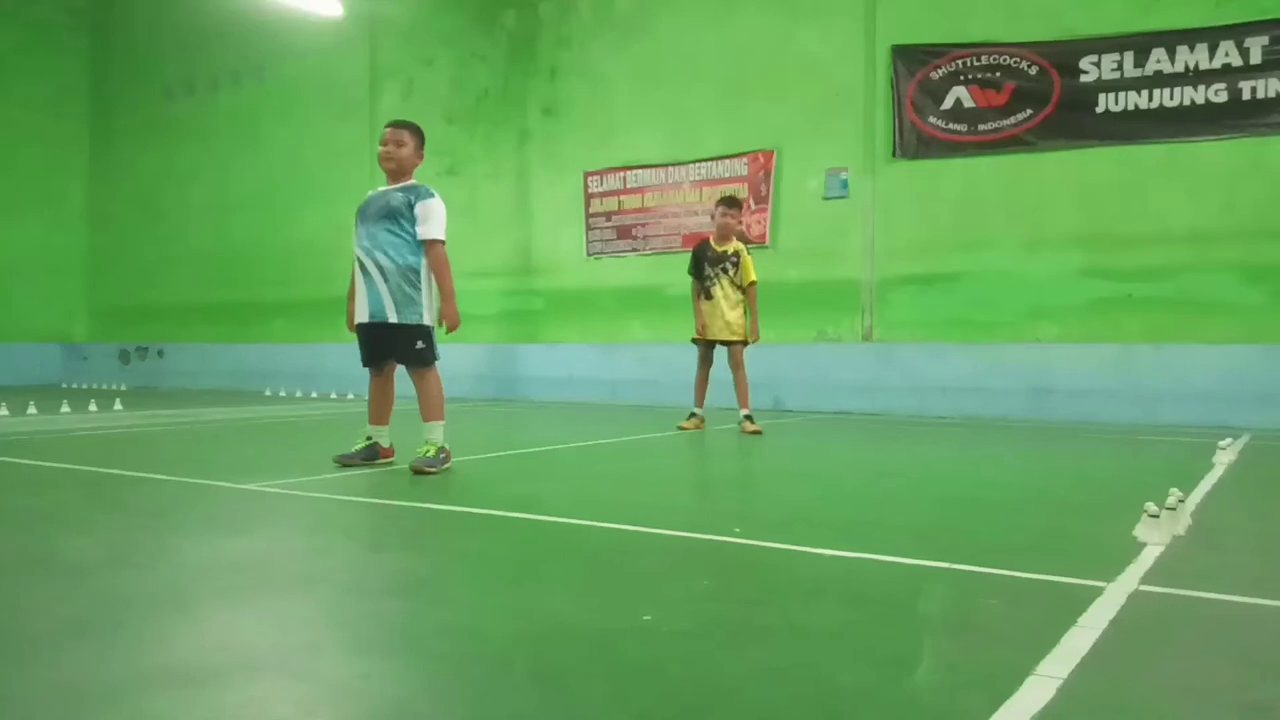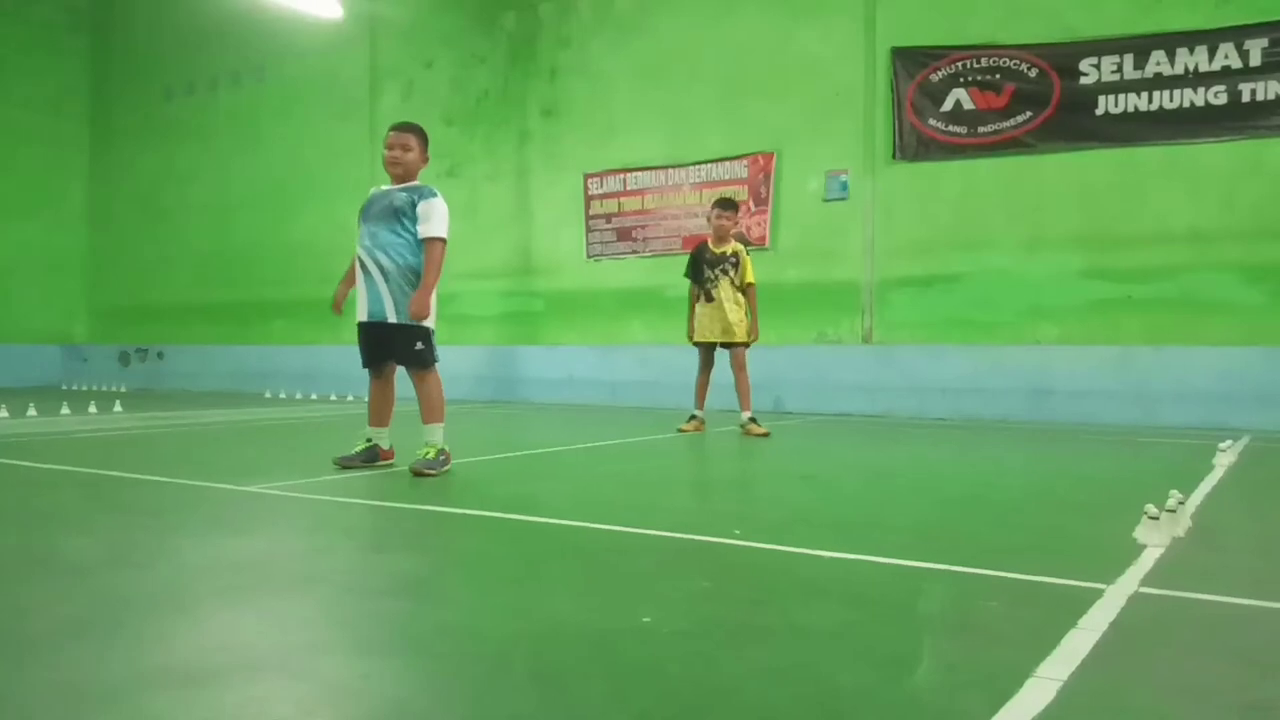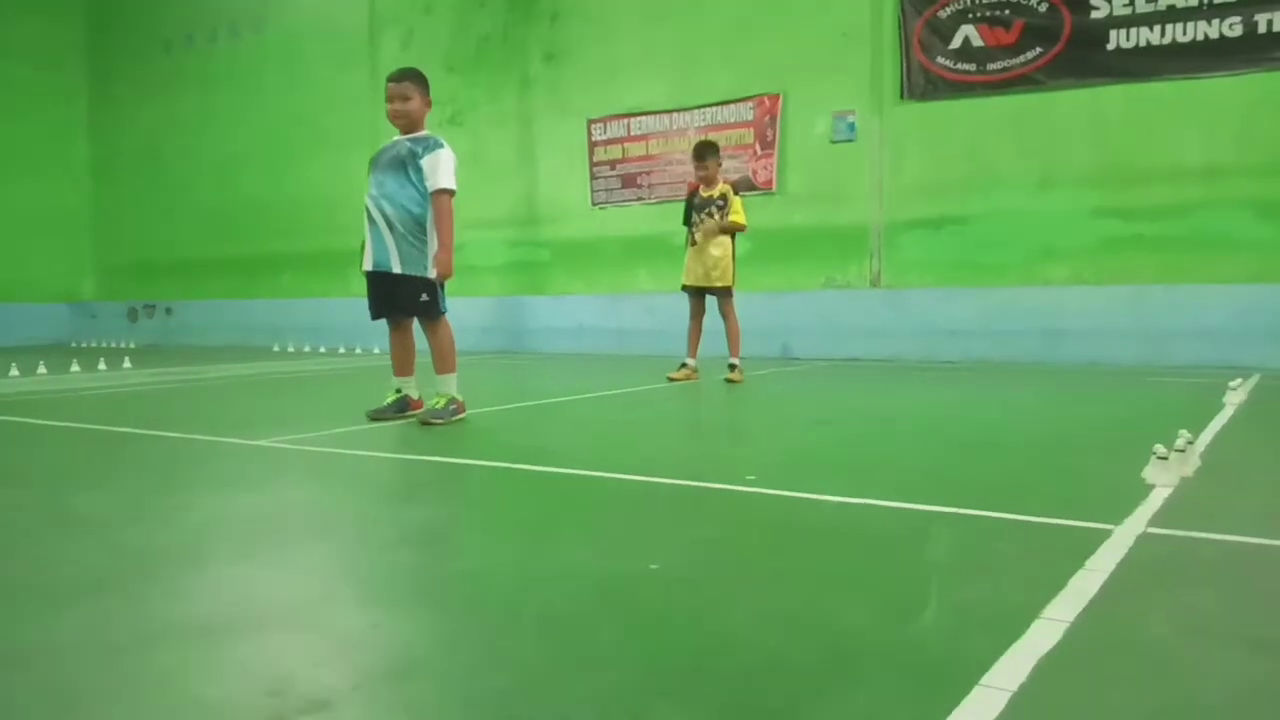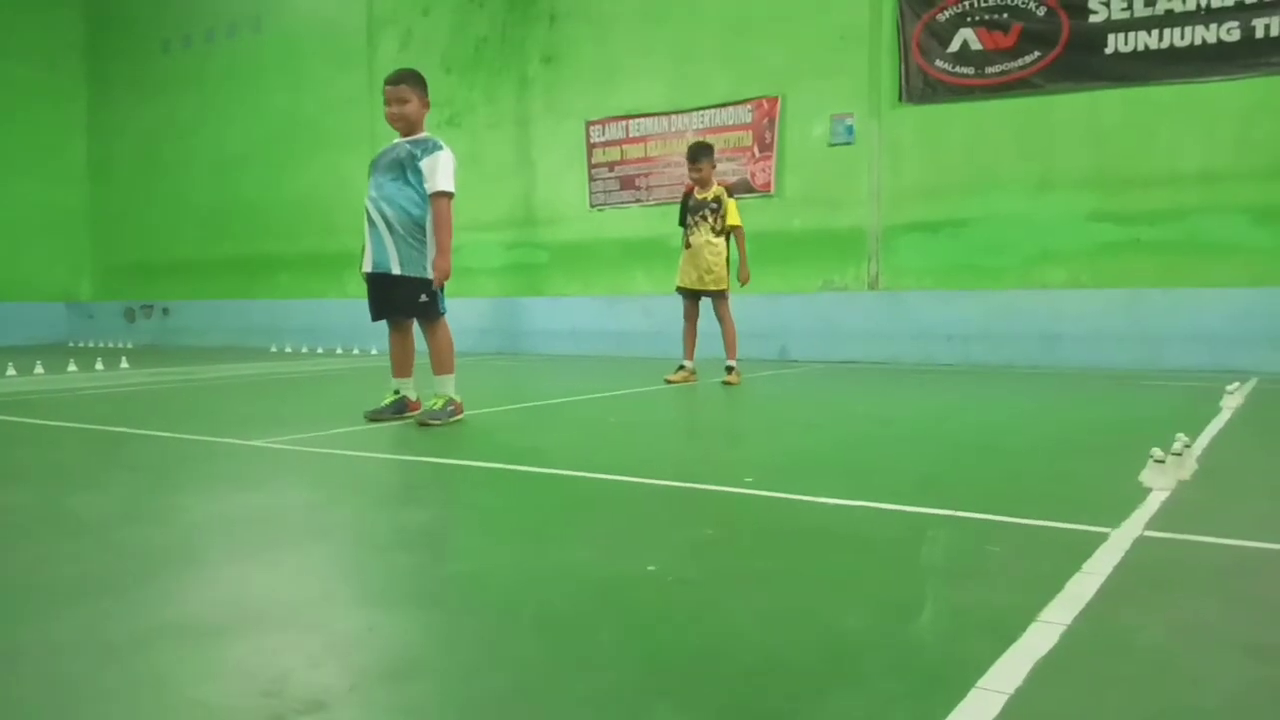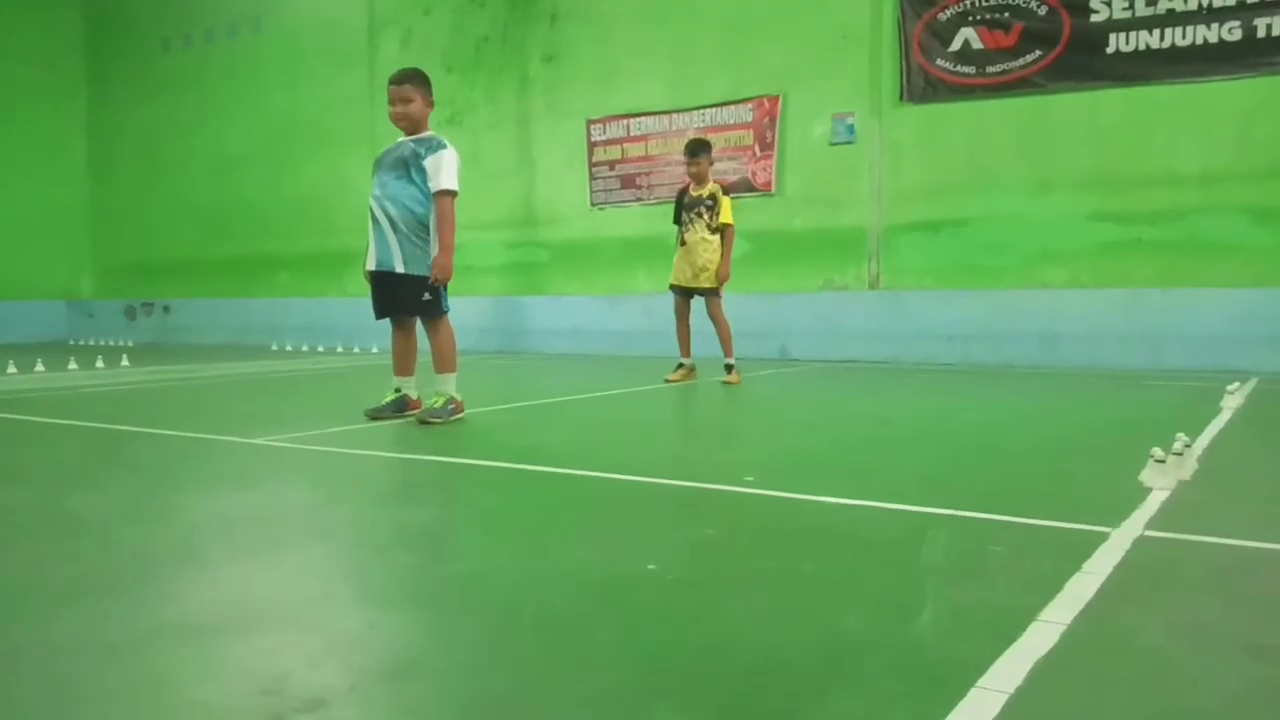
dt=0.5s
person 1, frame 1
left shoulder: (424, 198)
right shoulder: (369, 201)
left elbow: (435, 250)
left wrist: (448, 301)
right wrist: (352, 302)
left hip: (409, 304)
right hip: (371, 307)
left knee: (422, 368)
right knee: (379, 370)
left ankle: (436, 445)
right ankle: (378, 442)
person 1, frame 2
left shoulder: (427, 198)
right shoulder: (373, 199)
left elbow: (435, 247)
left wrist: (424, 294)
right wrist: (344, 285)
left hip: (408, 305)
right hip: (372, 306)
left knee: (422, 369)
right knee: (379, 370)
left ankle: (436, 446)
right ankle: (378, 443)
person 1, frame 3
left shoulder: (432, 149)
right shoulder: (384, 152)
left elbow: (442, 200)
left wrist: (444, 250)
right wrist: (367, 248)
left hip: (420, 255)
right hip: (383, 257)
left knee: (432, 318)
right knee: (396, 322)
left ankle: (449, 396)
right ankle: (406, 394)
person 1, frame 4
left shoulder: (432, 151)
right shoulder: (384, 155)
left elbow: (440, 203)
left wrist: (443, 254)
right wrist: (367, 254)
left hip: (416, 258)
right hip: (382, 259)
left knee: (431, 320)
right knee: (396, 323)
left ankle: (447, 397)
right ankle: (404, 395)
person 1, frame 5
left shoulder: (437, 149)
right shoulder: (388, 154)
left elbow: (445, 202)
left wrist: (445, 253)
right wrist: (372, 254)
left hip: (420, 257)
right hip: (386, 257)
left knee: (435, 318)
right knee: (400, 321)
left ankle: (448, 395)
right ankle: (405, 393)
person 2, frame 1
left shoulder: (740, 250)
right shoulder: (702, 248)
left elbow: (750, 285)
right elbow: (695, 284)
left wrist: (754, 319)
right wrist: (697, 315)
left hip: (733, 316)
right hip: (708, 316)
left knee: (737, 363)
right knee: (703, 363)
left ankle: (745, 415)
right ankle: (698, 414)
person 2, frame 2
left shoulder: (740, 251)
right shoulder: (700, 251)
left elbow: (750, 286)
right elbow: (694, 287)
left wrist: (754, 321)
right wrist: (690, 321)
left hip: (734, 318)
right hip: (706, 318)
left knee: (739, 365)
right knee: (704, 365)
left ankle: (747, 418)
right ankle: (697, 416)
person 2, frame 3
left shoulder: (728, 192)
right shoulder: (693, 195)
left elbow: (740, 224)
left wrist: (718, 226)
right wrist: (684, 260)
left hip: (720, 262)
right hip: (695, 263)
left knee: (726, 310)
right knee: (695, 312)
left ankle: (735, 364)
right ankle: (690, 364)
person 2, frame 4
left shoulder: (723, 195)
right shoulder: (688, 196)
left elbow: (737, 228)
left wrist: (743, 263)
left hip: (715, 265)
right hip: (690, 266)
left knee: (722, 313)
right knee: (689, 315)
left ankle: (732, 366)
right ankle: (687, 366)
person 2, frame 5
left shoulder: (718, 193)
right shoulder: (683, 194)
left elbow: (728, 228)
left wrist: (725, 263)
right wrist: (679, 257)
left hip: (709, 263)
right hip: (684, 264)
left knee: (715, 312)
right knee: (680, 312)
left ankle: (731, 365)
right ankle: (686, 365)
